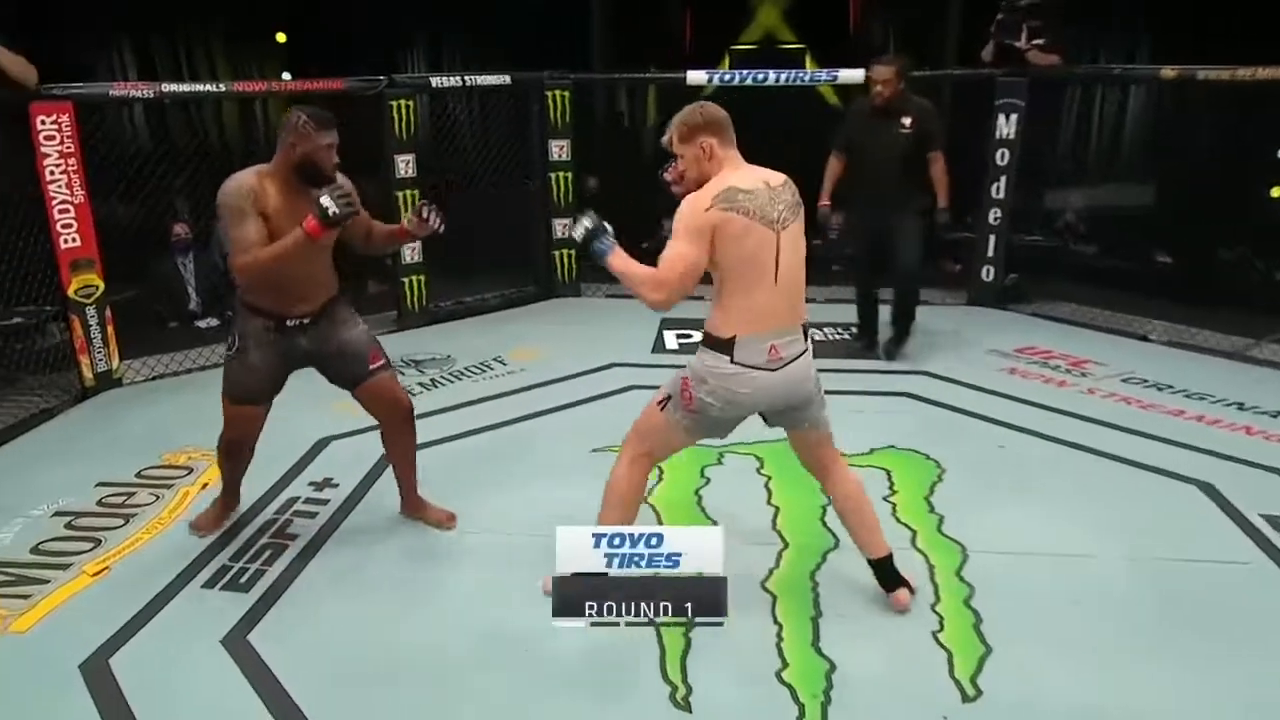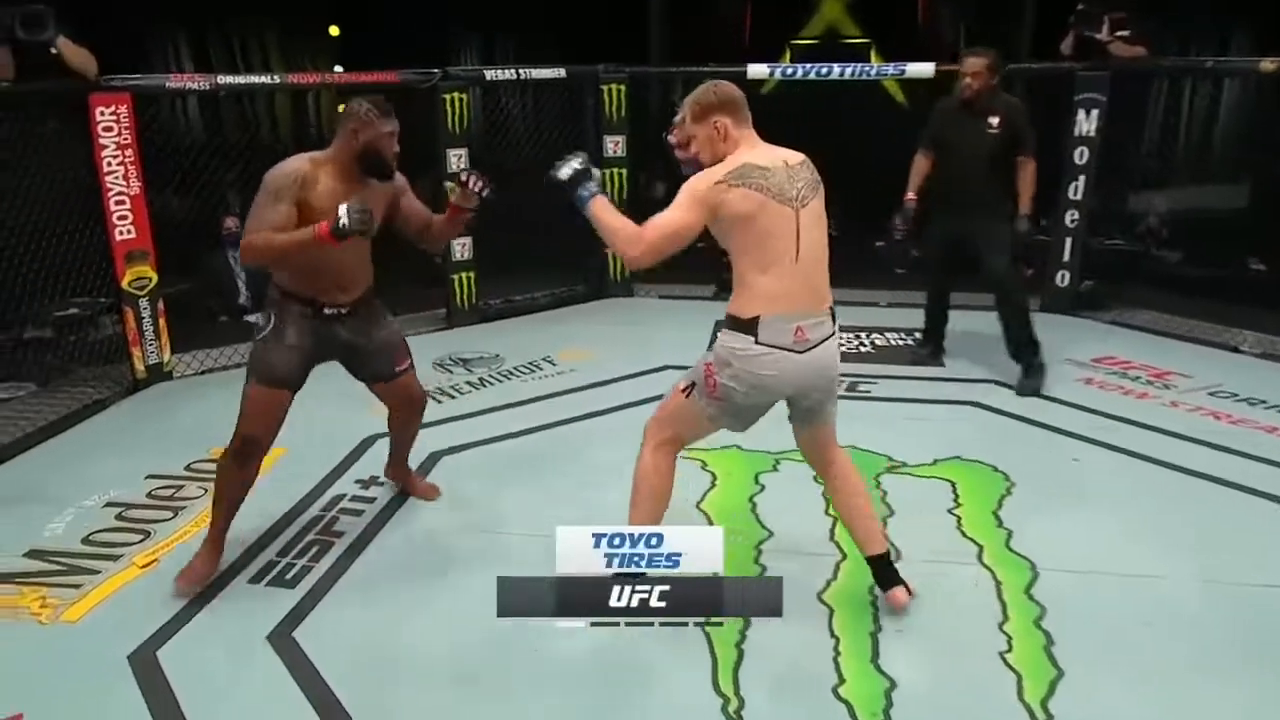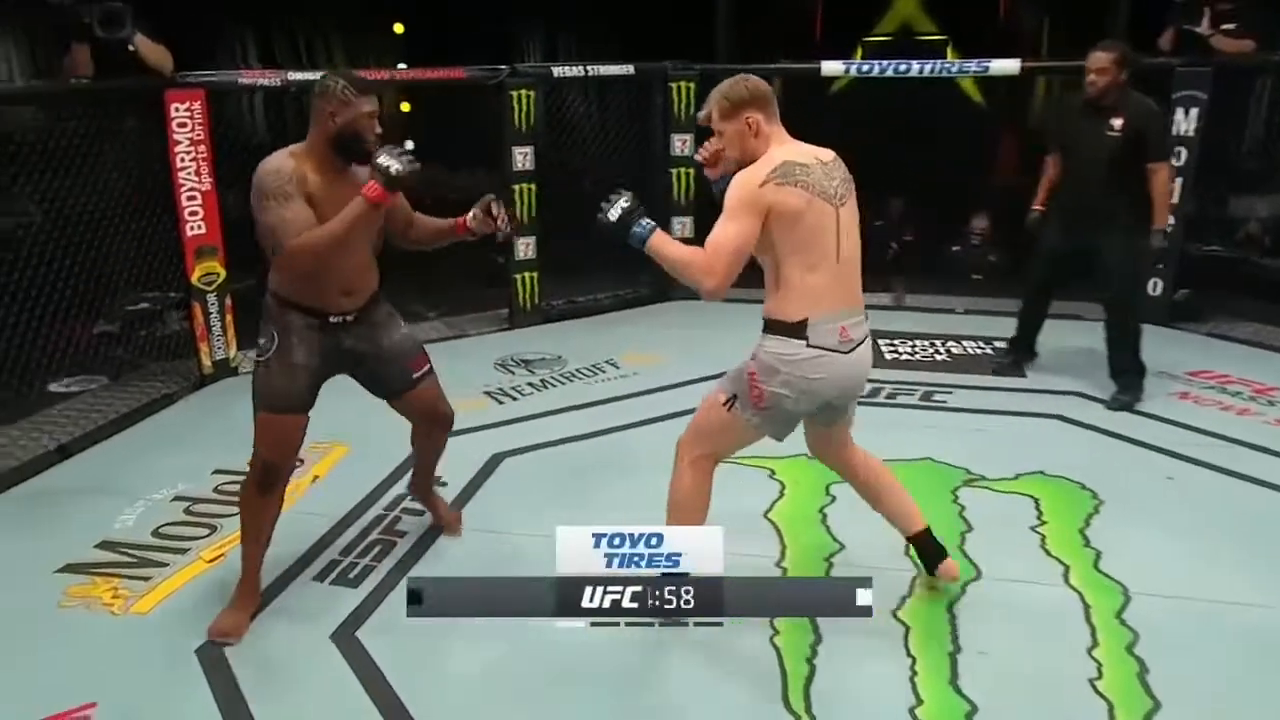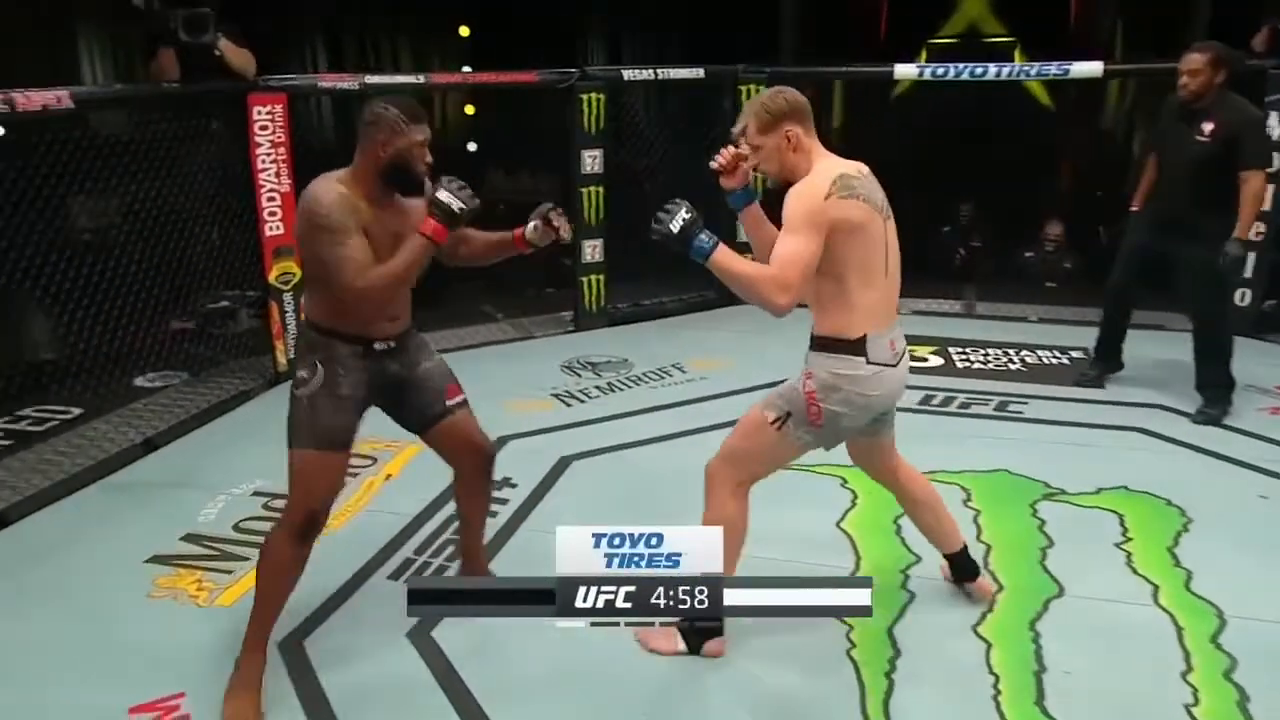
dt=0.3s
person 1, frame 1
left shoulder: (334, 185)
right shoulder: (243, 191)
left elbow: (369, 239)
right elbow: (246, 271)
left wrist: (410, 228)
right wrist: (315, 225)
left hip: (329, 318)
right hip: (264, 328)
left knee: (396, 406)
right knee: (237, 438)
left ankle: (412, 500)
right ankle: (228, 499)
person 1, frame 2
left shoulder: (386, 181)
right shoulder: (294, 175)
left elbow: (431, 234)
right elbow: (252, 249)
left wrist: (460, 207)
right wrist: (328, 230)
left hip: (360, 312)
right hip: (297, 315)
left knee: (410, 400)
right knee: (250, 440)
left ankle: (398, 468)
right ankle: (213, 545)
person 1, frame 3
left shoulder: (367, 166)
right shoulder: (280, 174)
left elbow: (408, 232)
right elbow: (302, 256)
left wrist: (468, 225)
right wrist: (375, 194)
left hip: (369, 318)
right hip: (299, 328)
left knee: (435, 416)
right knee: (271, 464)
left ankle: (422, 486)
right ankle: (249, 586)
person 1, frame 4
left shoulder: (411, 191)
right shoulder: (329, 200)
left elbow: (462, 249)
right elbow: (361, 291)
left wrist: (525, 238)
right wrist: (432, 229)
left hip: (401, 347)
right hip: (336, 357)
left knee: (476, 451)
right knee: (309, 509)
left ankle: (474, 570)
right ankle: (252, 655)
person 2, frame 1
left shoulder: (704, 204)
right shoulder: (785, 186)
left elbow: (660, 292)
left wrist: (603, 245)
left hip: (731, 367)
right hip: (793, 360)
left knee: (636, 451)
right knee: (827, 462)
right ankle: (892, 580)
person 2, frame 2
left shoulder: (716, 184)
right shoulder: (803, 166)
left elbow: (638, 250)
left wrist: (585, 192)
left hip: (754, 350)
right hip: (818, 346)
left knee: (660, 438)
right knee: (827, 458)
right ankle: (889, 577)
person 2, frame 3
left shoulder: (758, 180)
right shoulder: (829, 163)
left elbow: (711, 278)
left wrist: (642, 231)
right wrist: (723, 184)
left hip: (795, 356)
right hip: (850, 350)
left knee: (695, 452)
right knee: (838, 451)
right ankle: (931, 551)
person 2, frame 4
left shoulder: (811, 194)
right shoulder: (856, 174)
left elbow: (779, 294)
right elbow: (783, 259)
left wrist: (701, 246)
right wrist: (740, 195)
left hip: (845, 370)
right hip: (886, 361)
left knee: (726, 473)
right knee: (883, 463)
left ankle: (703, 625)
right ankle: (968, 571)
person 3, frame 1
left shoulder: (921, 112)
right shoulder: (857, 112)
left elbow: (935, 159)
right elbow: (838, 157)
left wrist: (942, 204)
right wrist: (825, 200)
left hip: (907, 209)
right hip: (862, 208)
left knee: (908, 268)
right knee: (863, 273)
left ankle: (899, 331)
right ankle: (867, 335)
person 3, frame 2
left shoulder: (1011, 111)
right shoulder: (945, 109)
left elbow: (1025, 164)
right elbow: (926, 155)
left wrist: (1023, 213)
right wrist: (911, 195)
left hip: (993, 214)
right hip: (945, 211)
left knee: (1004, 280)
right knee: (938, 279)
left ankle: (1030, 360)
right ankle: (932, 343)
person 3, frame 3
left shoulder: (1144, 113)
right shoulder: (1074, 109)
left elbow: (1159, 171)
right elbow: (1056, 159)
left wrist: (1158, 226)
right wrist: (1039, 204)
left hip: (1119, 226)
right hip: (1065, 217)
left knee: (1121, 300)
right knee: (1038, 282)
left ankle: (1128, 379)
right ankle: (1020, 349)
person 3, frame 4
left shoulder: (1241, 118)
right shoulder: (1173, 109)
left elbow: (1253, 180)
left wrist: (1239, 237)
right wrist: (1137, 206)
left hip: (1205, 232)
right hip: (1155, 219)
left knee: (1209, 311)
right knee: (1118, 285)
left ankle: (1216, 392)
right ankle: (1106, 360)
